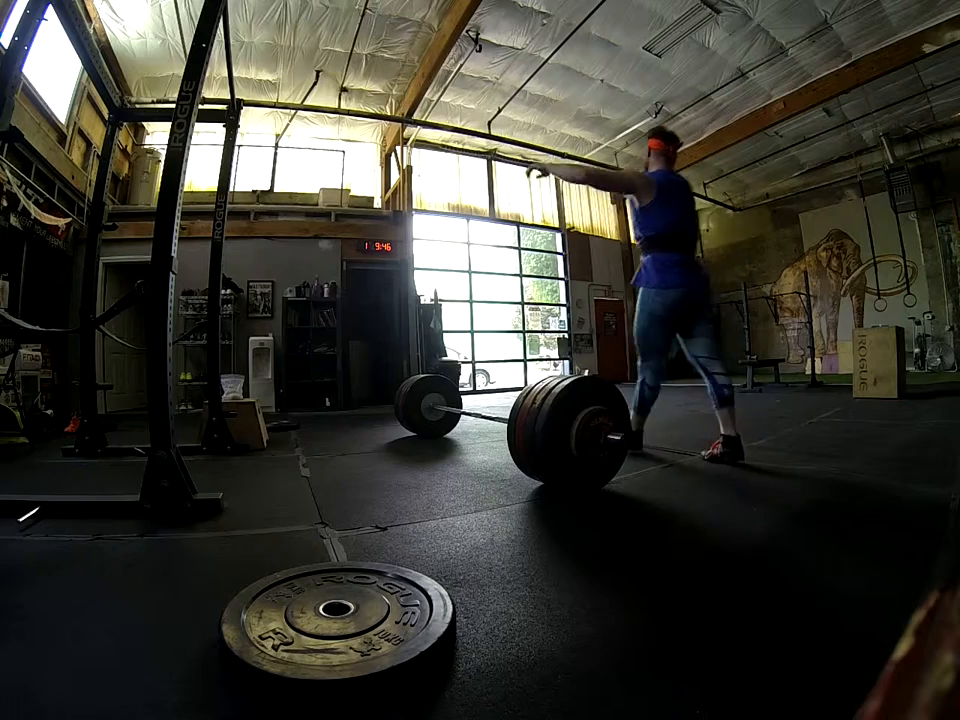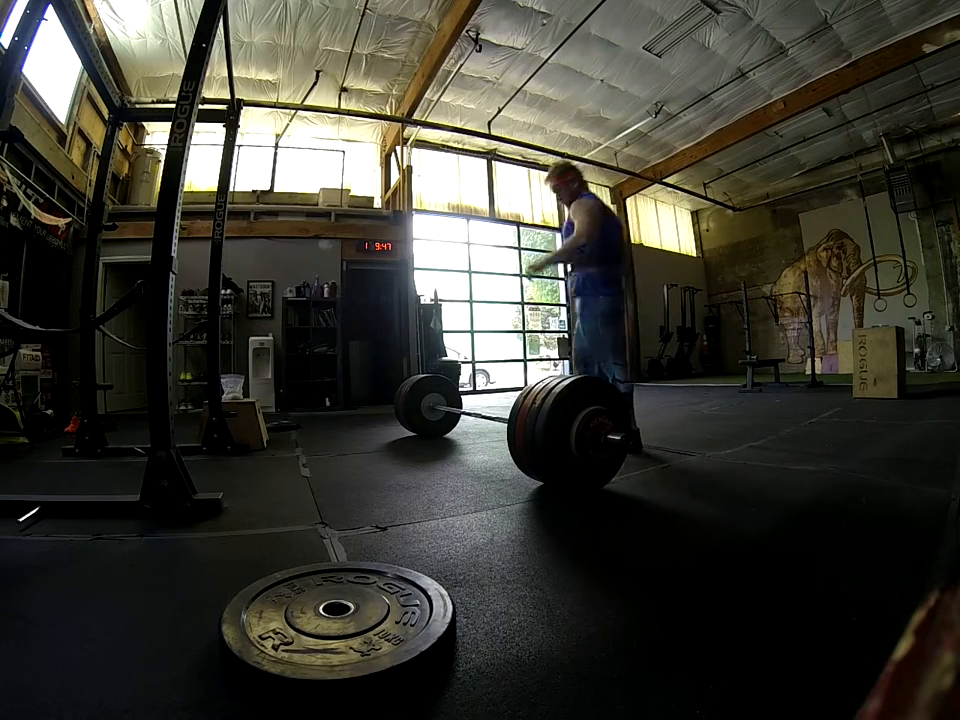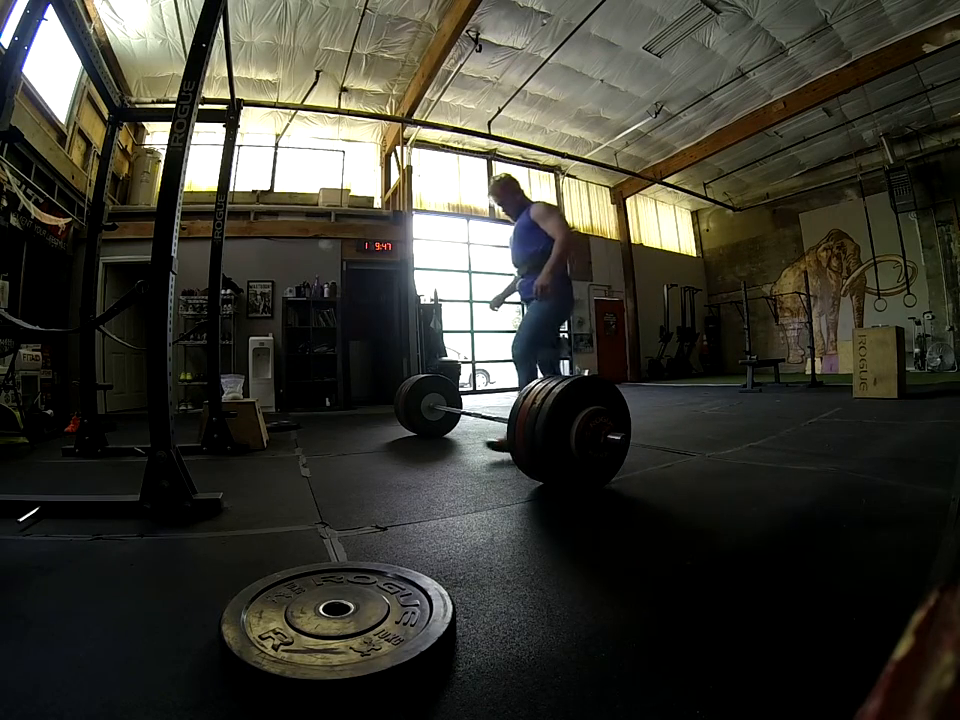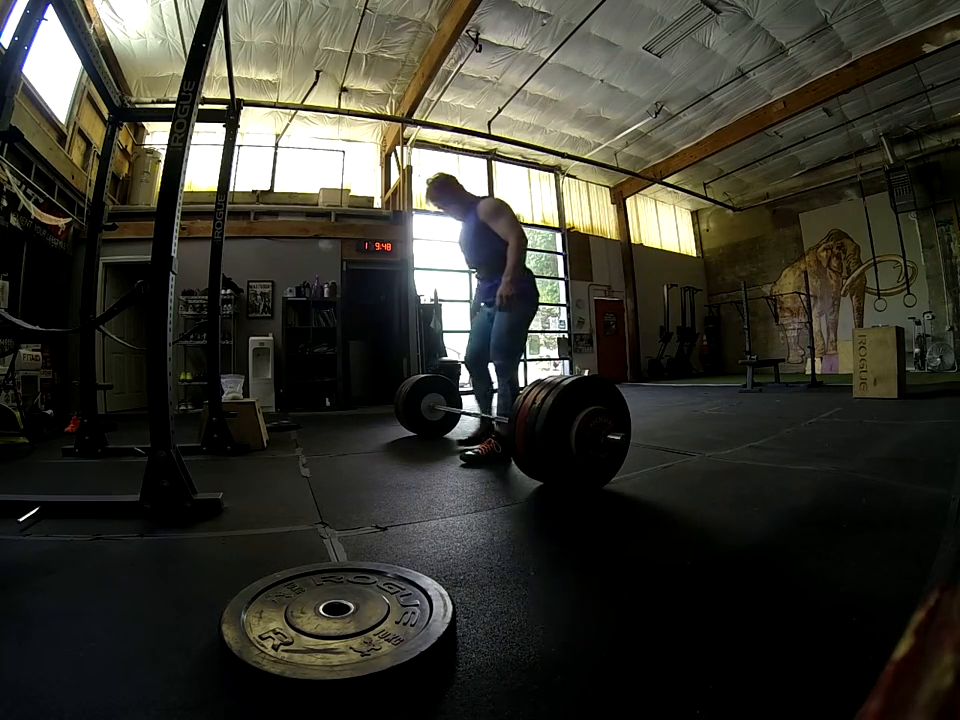
dt=0.5s
person 1, frame 1
left shoulder: (644, 183)
right shoulder: (682, 188)
left elbow: (585, 175)
left wrist: (545, 165)
left hip: (661, 282)
right hip: (693, 281)
left knee: (651, 363)
right knee: (707, 359)
left ankle: (633, 434)
right ankle: (730, 437)
person 1, frame 2
left shoulder: (585, 205)
right shoulder: (600, 209)
left elbow: (582, 238)
left wrist: (545, 260)
left hip: (595, 293)
right hip: (601, 292)
left knee: (610, 362)
right knee: (581, 362)
left ankle: (628, 430)
person 1, frame 3
left shoulder: (539, 210)
right shoulder: (520, 225)
left elbow: (564, 237)
left wrist: (547, 271)
right wrist: (504, 294)
left hip: (549, 293)
right hip: (535, 295)
left knee: (522, 353)
right knee: (548, 364)
person 1, frame 4
left shoulder: (488, 207)
right shoulder: (467, 223)
left elbow: (517, 239)
left wrist: (508, 281)
right wrist: (477, 299)
left hip: (514, 296)
right hip: (491, 300)
left knee: (503, 365)
right knee: (473, 361)
left ankle: (500, 440)
right ankle: (487, 425)
